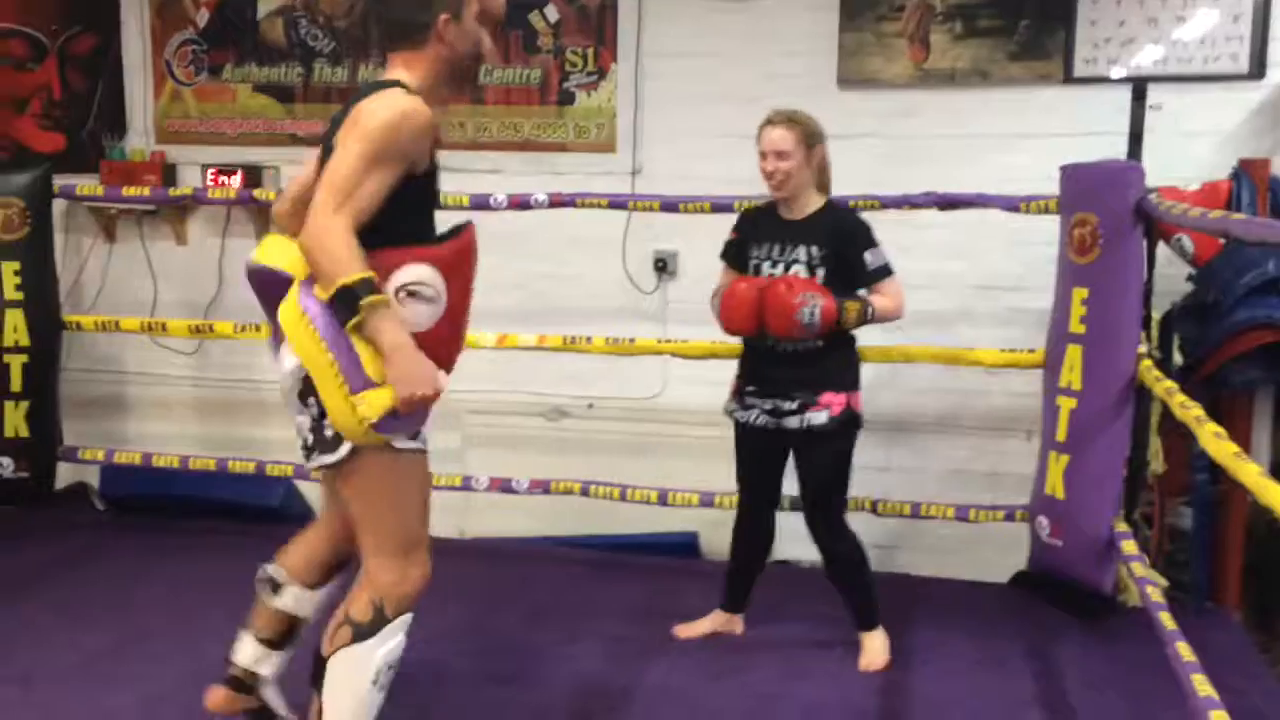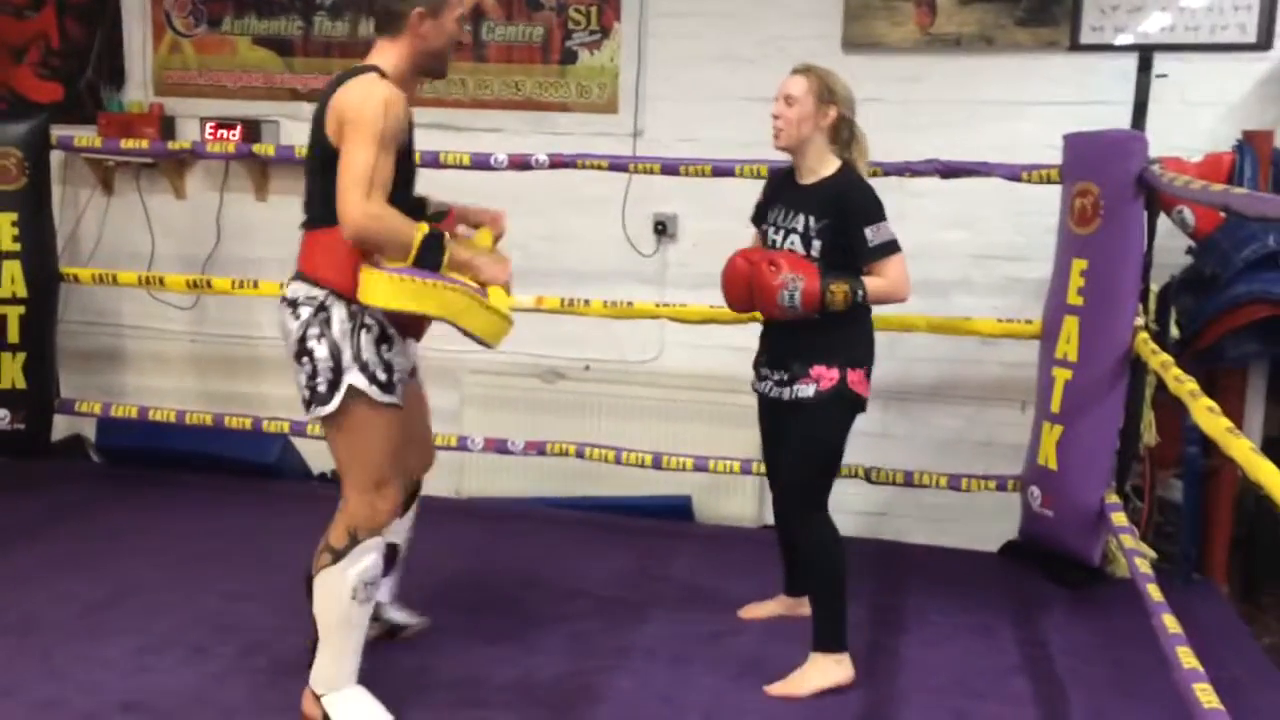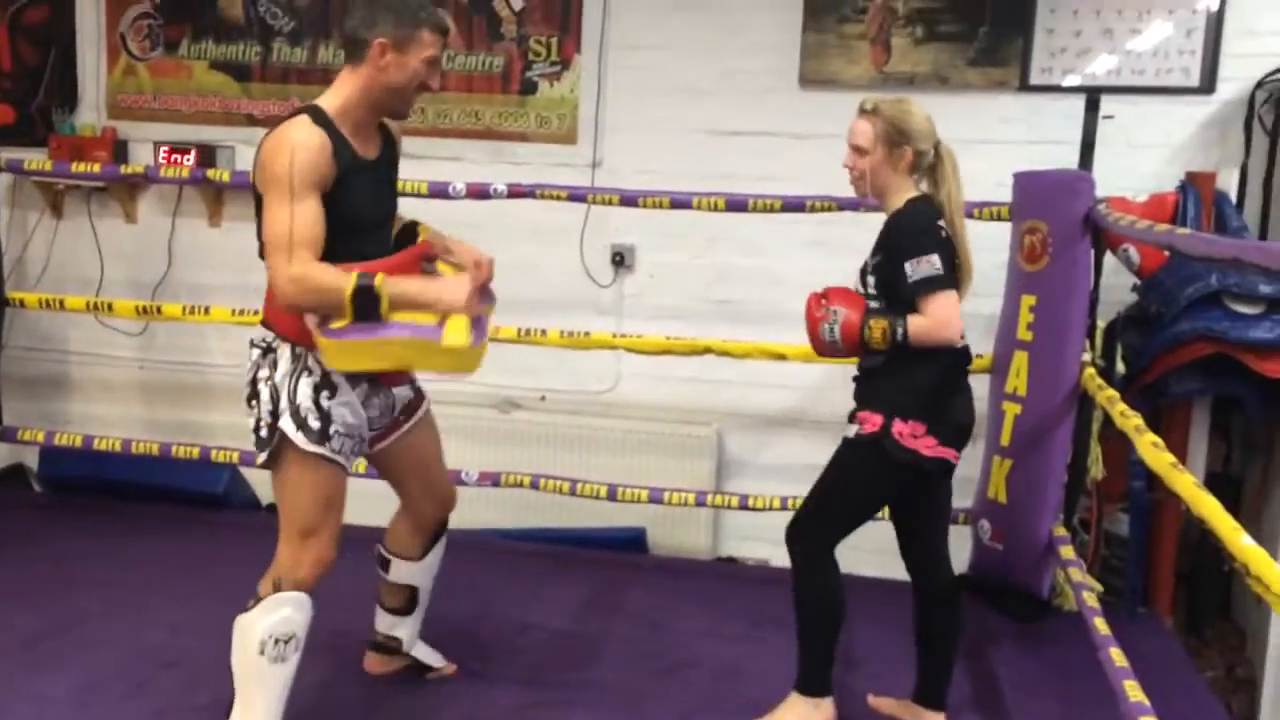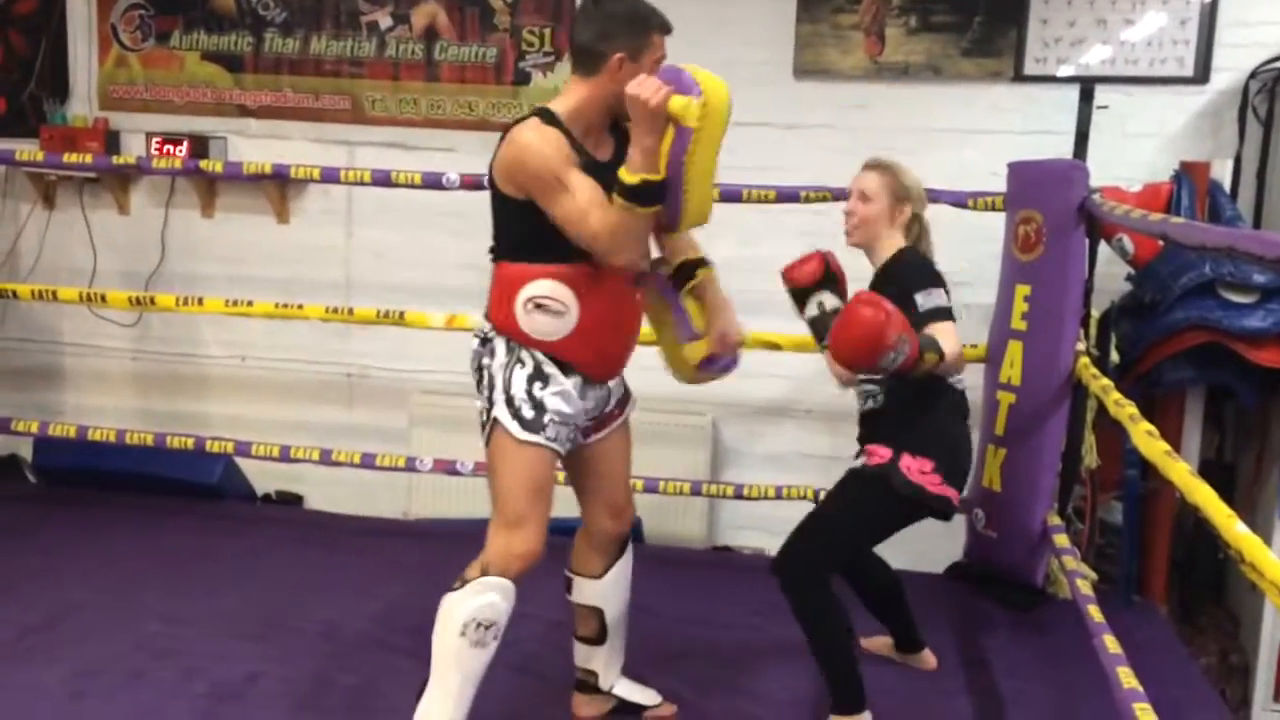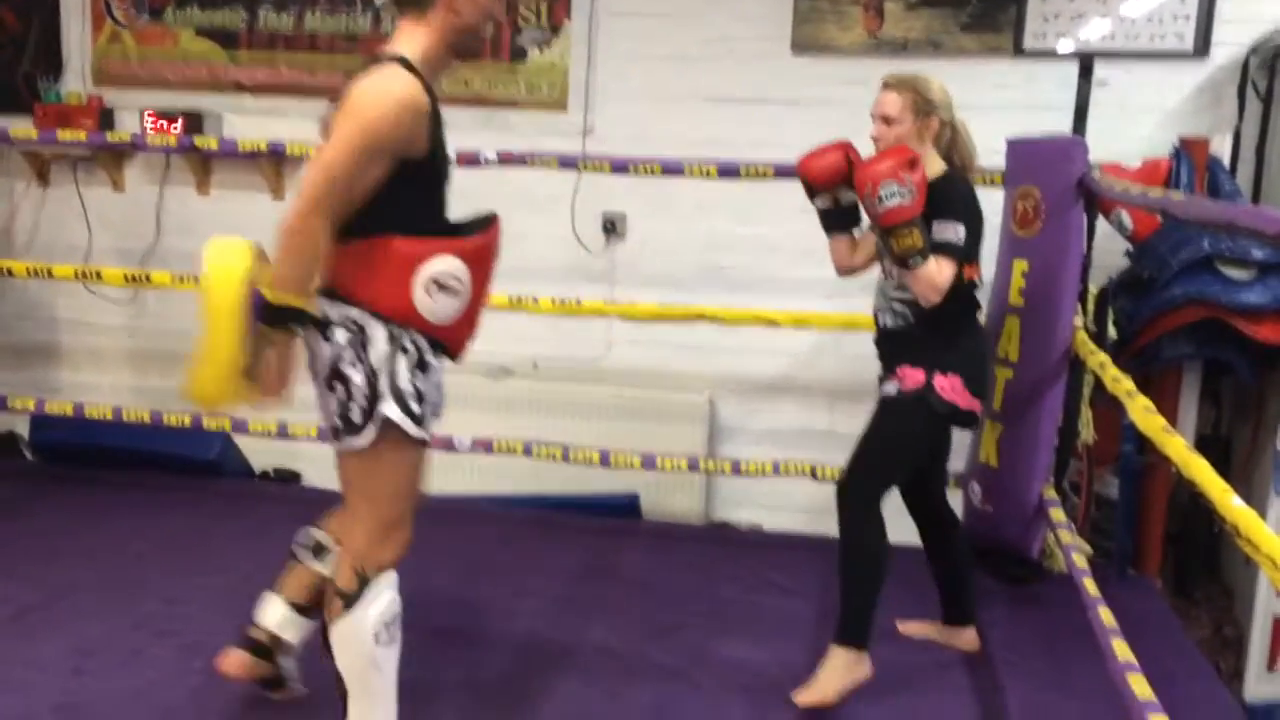
dt=1s
person 1, frame 1
left shoulder: (368, 110)
right shoulder: (402, 114)
left elbow: (292, 209)
right elbow: (323, 228)
right wrist: (397, 344)
left knee: (342, 531)
right knee: (399, 570)
person 1, frame 2
left shoulder: (372, 94)
right shoulder: (375, 97)
right elbow: (360, 217)
left wrist: (453, 215)
right wrist: (466, 259)
left hip: (364, 317)
right hip: (343, 317)
left knee: (410, 458)
right knee: (373, 500)
left ankle: (368, 604)
person 1, frame 3
left shoulder: (383, 138)
right shoulder: (300, 145)
right elbow: (294, 279)
left wrist: (445, 250)
right wrist: (423, 293)
left hip: (378, 369)
right hip: (308, 371)
left knee: (433, 499)
right knee: (308, 557)
left ankle: (393, 641)
person 1, frame 4
left shoulder: (625, 134)
right shoulder: (532, 145)
left elbow: (660, 225)
right elbow: (621, 248)
left wrist: (710, 297)
right wrist: (649, 140)
left hip: (596, 369)
right hip: (530, 365)
left knee: (611, 523)
right knee: (516, 547)
person 1, frame 5
left shoulder: (403, 87)
right shoulder: (398, 93)
right elbow: (308, 215)
right wrist: (274, 337)
left hip: (390, 337)
right hip: (377, 340)
left knee: (376, 513)
right knee: (380, 540)
left ankle: (266, 641)
person 2, frame 1
left shoulder: (843, 227)
right shoulder: (753, 224)
left elbow: (892, 303)
right elbow: (727, 289)
left wrist: (835, 314)
right wrist: (731, 306)
left hip: (823, 392)
right hip: (759, 388)
left knee: (824, 516)
right knee: (755, 505)
left ankle: (871, 626)
right ankle: (730, 612)
person 2, frame 2
left shoulder: (850, 194)
right shoulder: (778, 185)
left elbow: (896, 285)
left wrist: (823, 292)
right wrist: (745, 278)
left hip: (831, 367)
right hip: (779, 358)
left knee: (804, 497)
right knee: (783, 484)
left ankle: (832, 656)
right ankle: (796, 593)
person 2, frame 3
left shoulder: (912, 226)
right shoulder: (915, 222)
left elbow: (946, 326)
left wrist: (864, 331)
right wrist: (862, 324)
left hip: (906, 418)
right hip: (932, 416)
left knee: (809, 537)
right knee: (927, 558)
person 2, frame 4
left shoulder: (911, 272)
right shoulder: (882, 278)
left elbow: (950, 354)
right elbow: (848, 371)
left wrist: (906, 355)
right wrist: (818, 303)
left hip: (917, 455)
right hip: (901, 451)
left knee: (799, 566)
right knee: (843, 548)
right ankle: (911, 646)
person 2, frame 5
left shoulder: (952, 195)
right shoulder: (903, 187)
left elbow: (932, 290)
right elbow: (850, 262)
left wrist: (899, 223)
right wrist: (832, 203)
left hip: (940, 369)
right hip: (916, 367)
left knee: (858, 491)
right knee: (924, 494)
left ankle: (850, 653)
right ankle: (959, 623)
